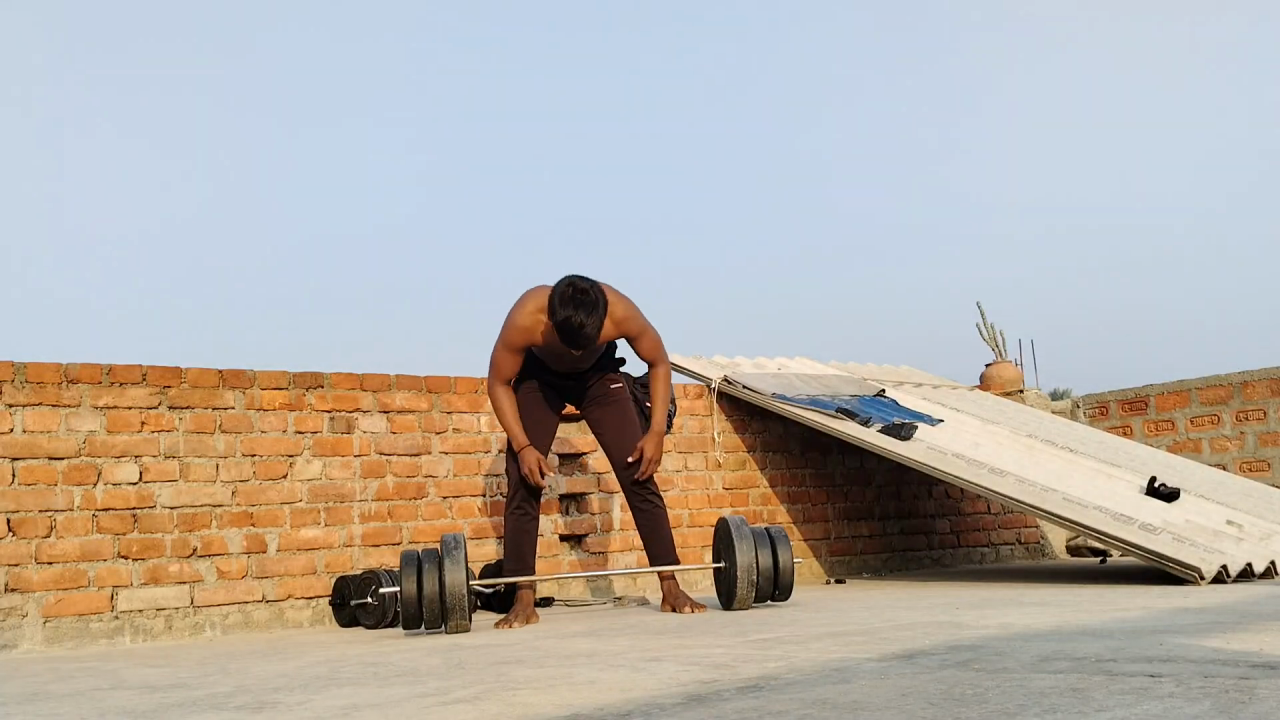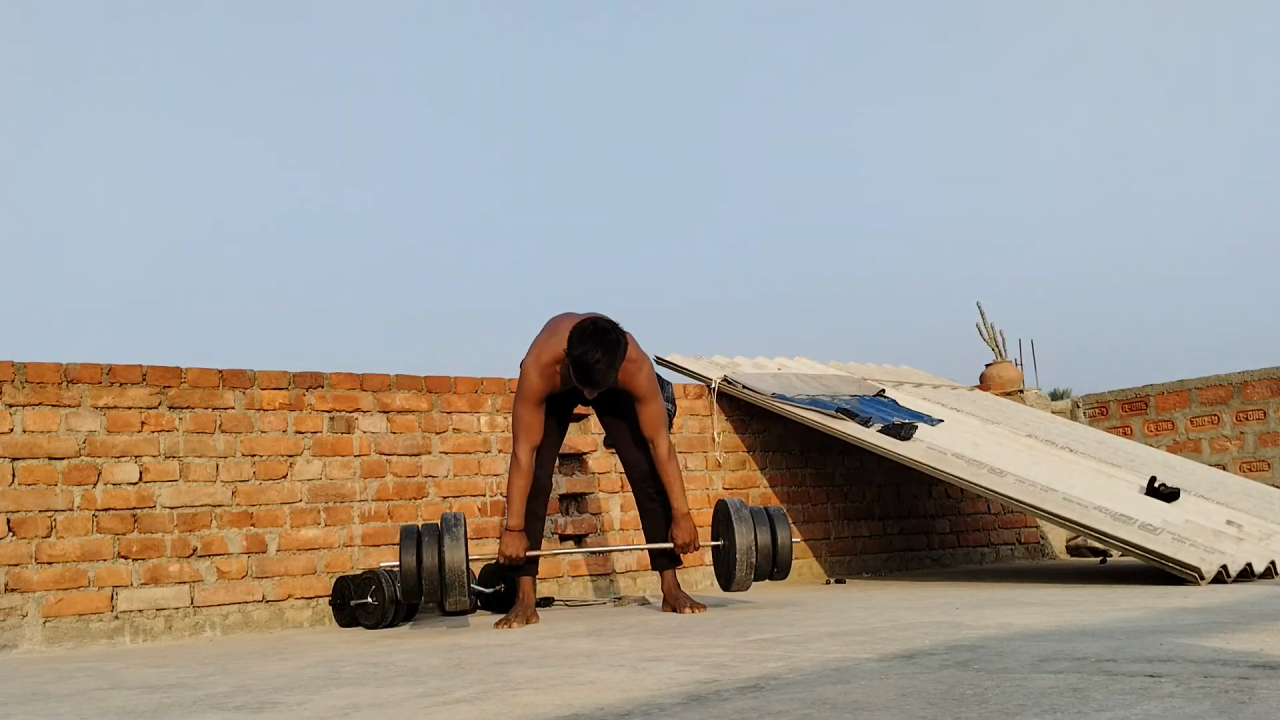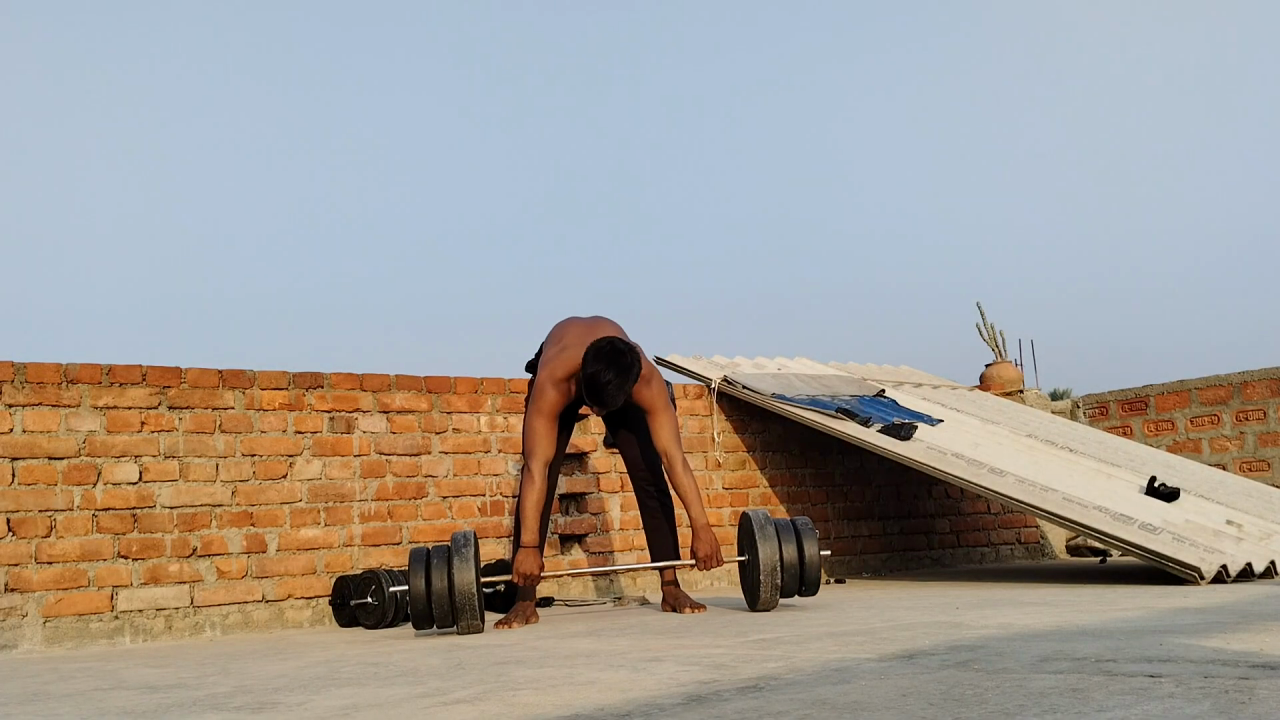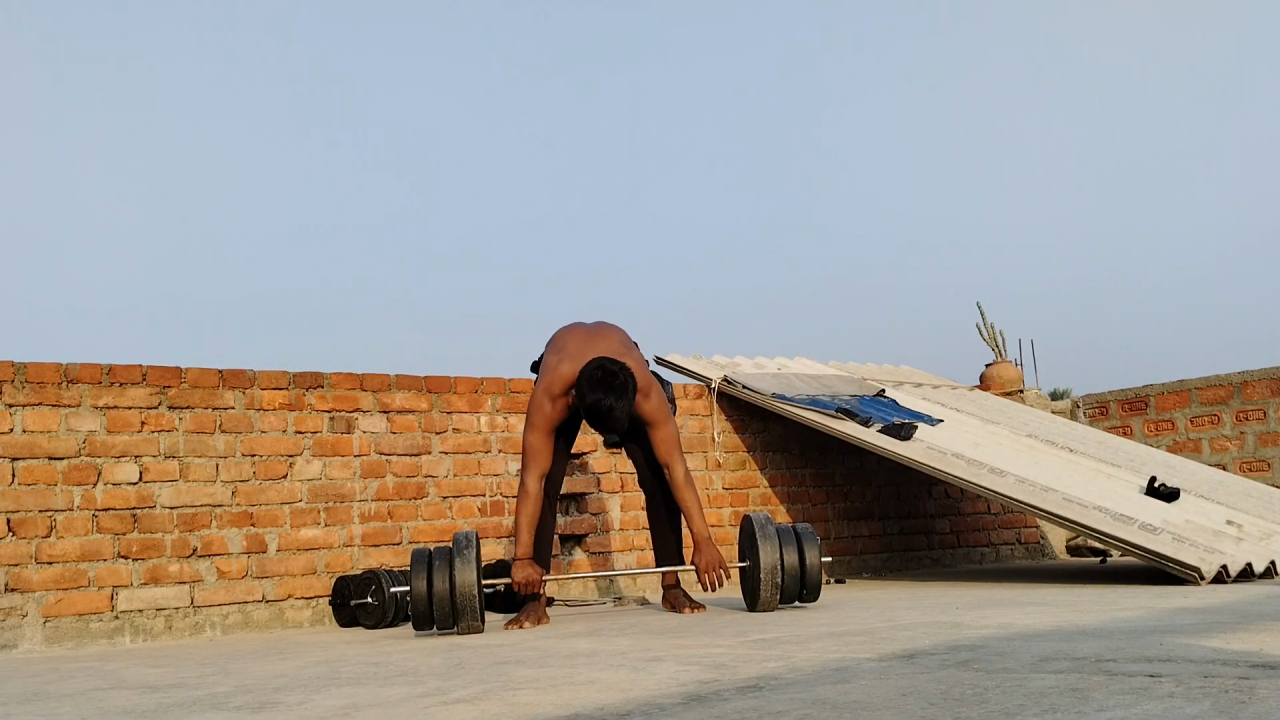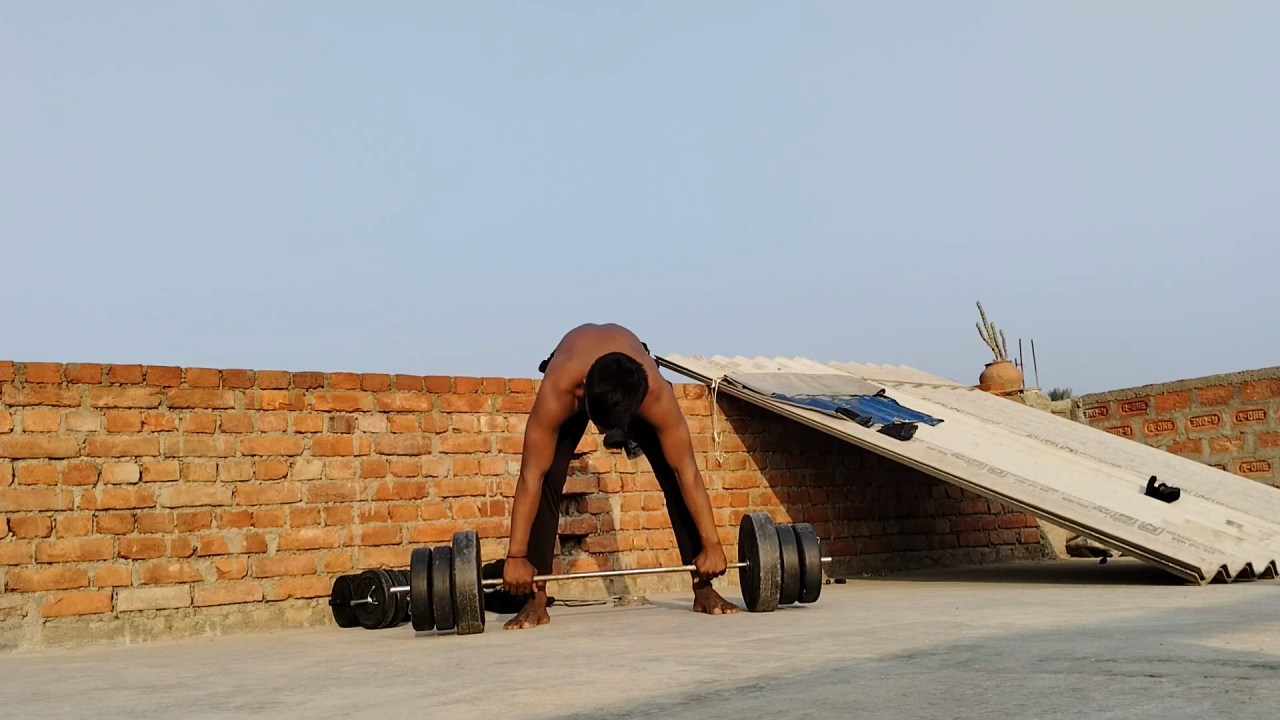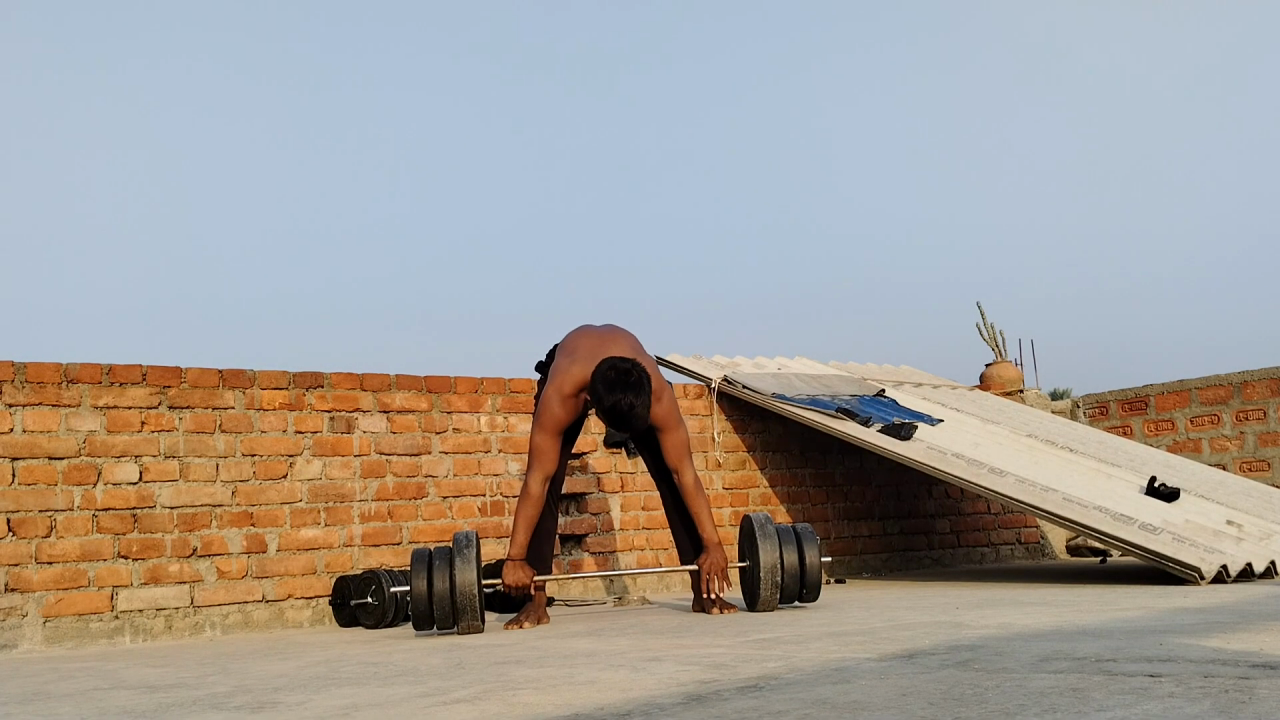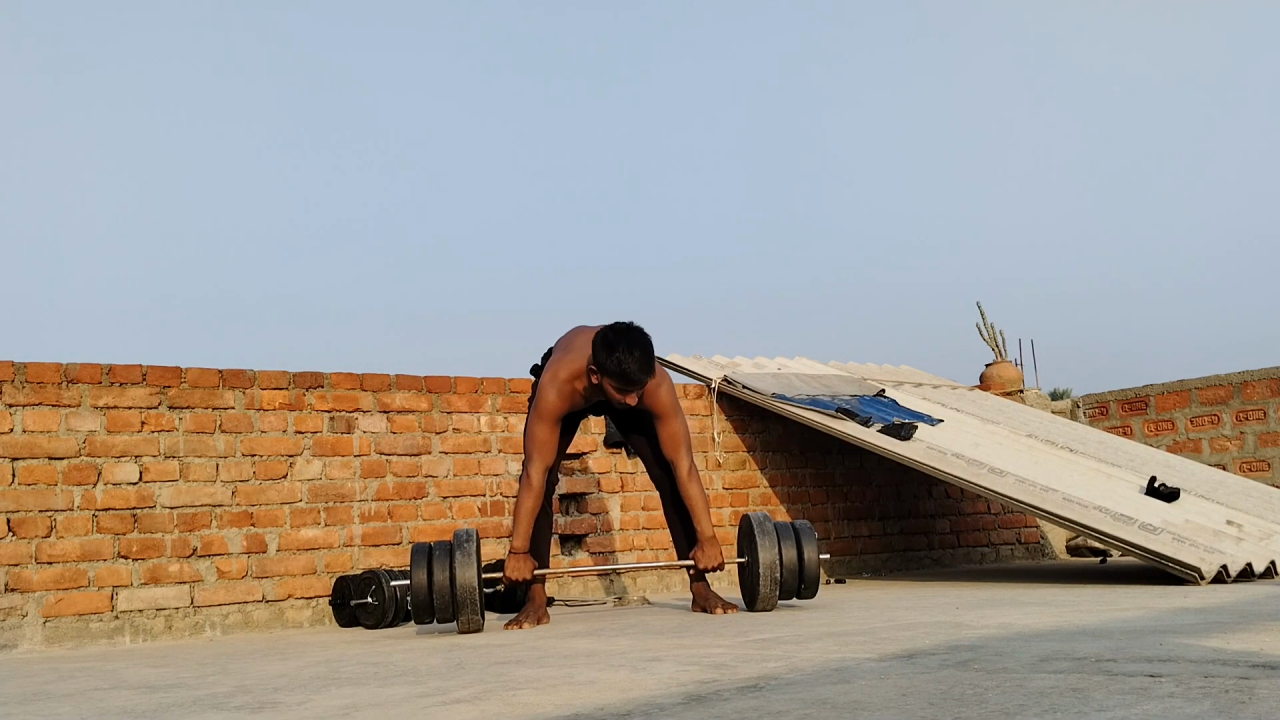
dt=0.7s
person 1, frame 1
left shoulder: (621, 311)
right shoulder: (525, 319)
left elbow: (658, 362)
right elbow: (499, 384)
left wrist: (656, 432)
right wrist: (522, 446)
left hip: (601, 374)
right hip: (538, 378)
left knee: (637, 469)
right knee: (524, 480)
left ankle: (670, 588)
right ankle: (524, 599)
person 1, frame 2
left shoulder: (637, 367)
right shoulder: (540, 367)
left elbow: (660, 444)
right elbow: (524, 452)
left wrist: (682, 515)
right wrist: (513, 528)
left hip: (614, 383)
right hip: (555, 383)
left knee: (646, 470)
right knee: (537, 477)
left ankle: (671, 588)
right ankle: (525, 599)
person 1, frame 3
left shoulder: (647, 381)
right shoulder: (553, 382)
left elbow: (673, 458)
right elbow: (536, 468)
left wrist: (701, 529)
right wrist: (528, 546)
left hip: (620, 376)
right hip: (560, 371)
left knee: (648, 472)
right knee: (544, 474)
left ankle: (671, 588)
right ankle: (525, 600)
person 1, frame 4
left shoulder: (647, 389)
right shoulder: (551, 393)
left elbow: (675, 468)
right elbow: (533, 479)
left wrist: (703, 541)
right wrist: (523, 558)
left hip: (622, 374)
right hip: (563, 376)
left knee: (656, 475)
right knee: (548, 482)
left ankle: (671, 586)
right ankle: (535, 600)
person 1, frame 5
left shoulder: (656, 393)
right shoulder: (558, 392)
left elbow: (686, 471)
right elbow: (532, 476)
left wrist: (712, 545)
right wrist: (516, 556)
left hip: (633, 380)
right hip: (573, 376)
left knee: (673, 476)
right knee: (548, 480)
left ankle: (702, 588)
right ankle: (536, 598)
person 1, frame 6
left shoulder: (657, 393)
right shoulder: (561, 394)
left elbow: (684, 472)
right elbow: (538, 480)
left wrist: (712, 546)
right wrist: (515, 558)
left hip: (631, 377)
right hip: (567, 373)
left knee: (668, 474)
right knee: (549, 480)
left ankle: (701, 588)
right ankle: (536, 598)
person 1, frame 7
left shoulder: (657, 384)
right shoulder: (558, 383)
left elbow: (682, 465)
right elbow: (536, 472)
left wrist: (707, 539)
right wrist: (518, 550)
left hip: (621, 384)
right hip: (571, 392)
left knee: (668, 475)
right knee: (539, 477)
left ankle: (700, 590)
right ankle: (536, 600)
